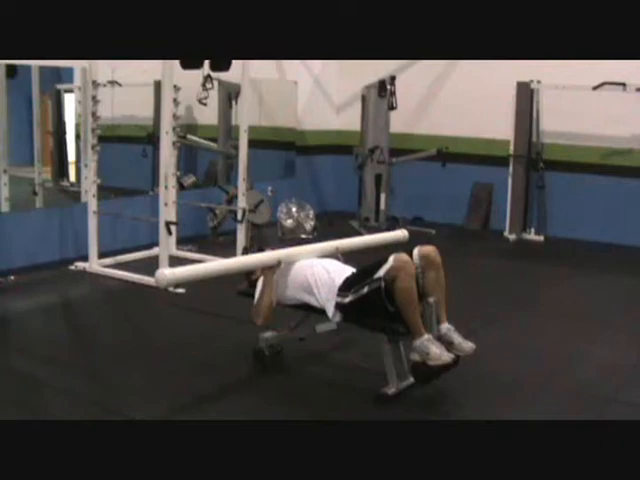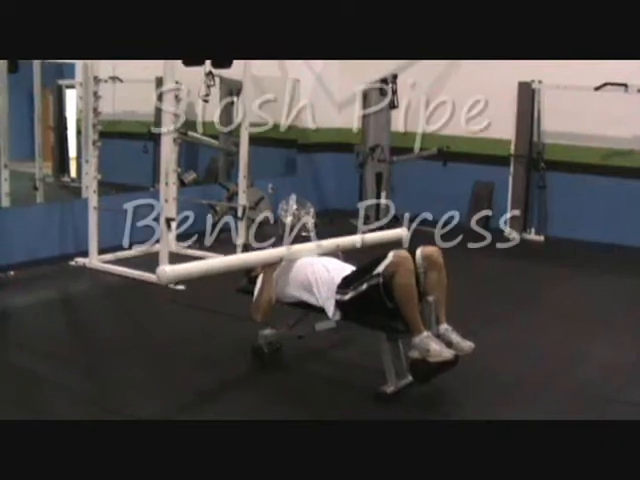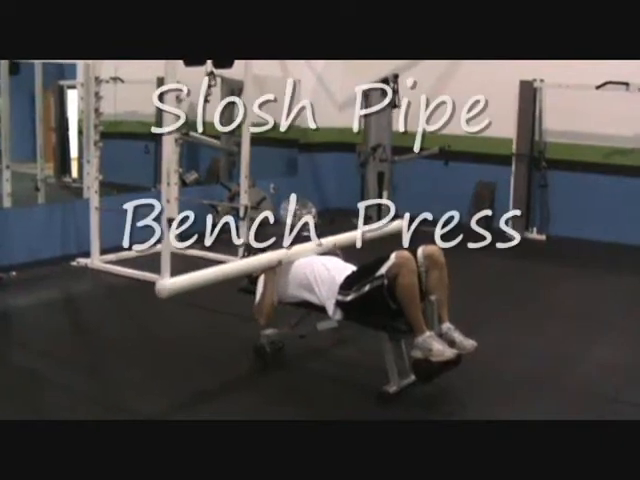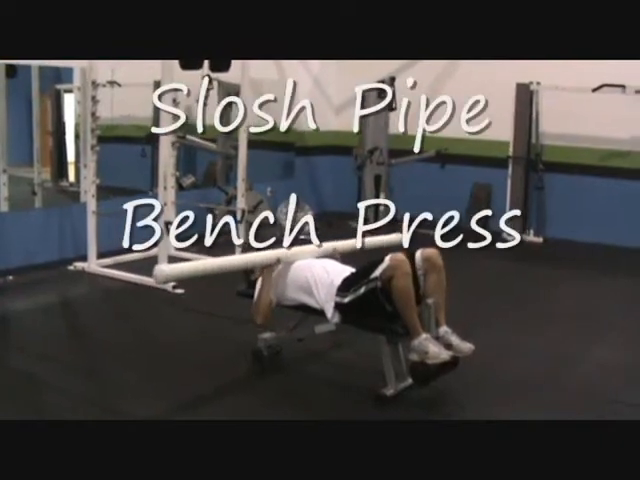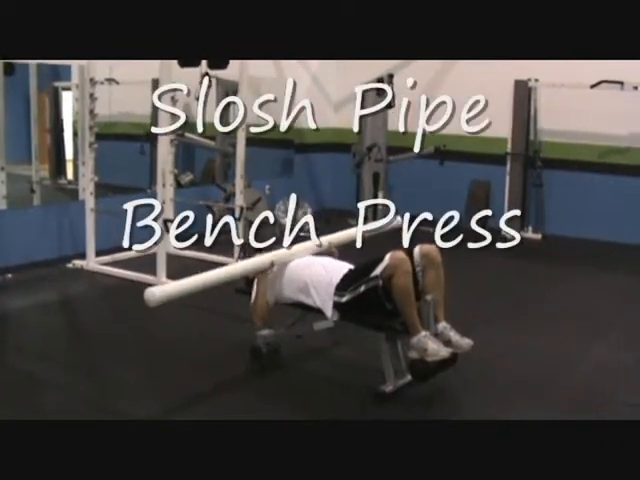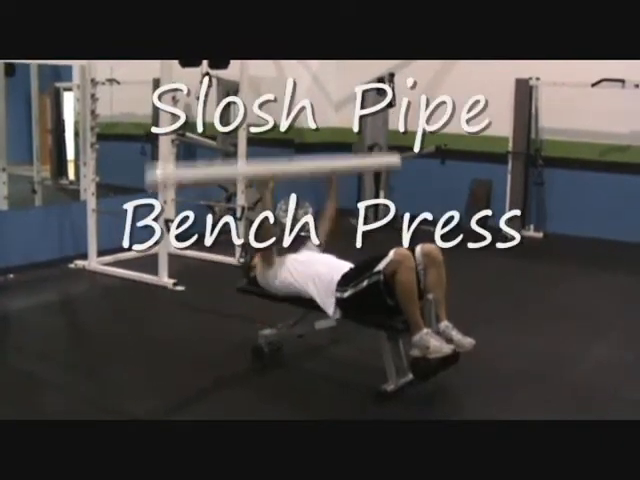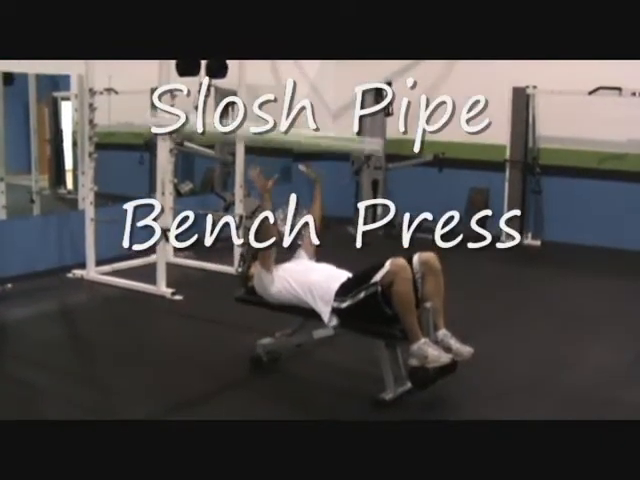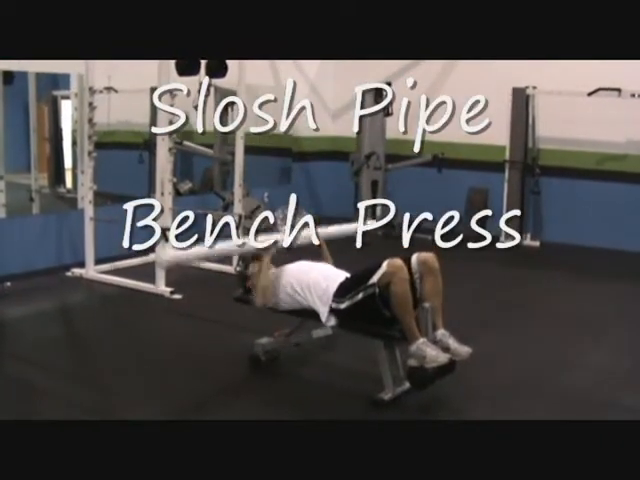
dt=0.4s
person 1, frame 1
left shoulder: (294, 266)
right shoulder: (268, 279)
right elbow: (261, 319)
left wrist: (336, 256)
right wrist: (269, 273)
left hip: (355, 281)
right hip: (343, 296)
left knee: (429, 254)
right knee: (401, 264)
left ankle: (443, 331)
right ankle: (421, 342)
person 1, frame 2
left shoulder: (293, 263)
right shoulder: (269, 277)
right elbow: (259, 315)
left wrist: (335, 253)
right wrist: (268, 270)
left hip: (356, 282)
right hip: (342, 294)
left knee: (432, 255)
right knee: (400, 259)
left ankle: (442, 329)
right ankle: (420, 340)
person 1, frame 3
left shoulder: (293, 263)
right shoulder: (269, 278)
right elbow: (263, 319)
left wrist: (335, 253)
right wrist: (270, 272)
left hip: (356, 280)
right hip: (344, 294)
left knee: (432, 254)
right knee: (403, 260)
left ankle: (445, 329)
right ankle: (423, 340)
person 1, frame 4
left shoulder: (293, 268)
right shoulder: (268, 280)
right elbow: (260, 319)
left wrist: (335, 258)
right wrist: (268, 273)
left hip: (355, 285)
right hip: (342, 297)
left knee: (431, 257)
right knee: (397, 263)
left ankle: (442, 332)
right ankle: (419, 342)
person 1, frame 5
left shoulder: (292, 264)
right shoulder: (266, 278)
right elbow: (259, 321)
left wrist: (333, 256)
right wrist: (263, 274)
left hip: (353, 281)
right hip: (341, 294)
left knee: (429, 252)
right knee: (398, 261)
left ankle: (441, 329)
right ankle: (418, 339)
person 1, frame 6
left shoulder: (301, 257)
right shoulder: (269, 274)
left elbow: (325, 225)
right elbow: (265, 243)
left wrist: (333, 185)
right wrist: (267, 200)
left hip: (354, 280)
right hip: (342, 291)
left knee: (430, 252)
right knee: (401, 258)
left ankle: (444, 328)
right ankle: (420, 339)
person 1, frame 7
left shoulder: (296, 266)
right shoulder: (267, 283)
left elbow: (313, 226)
right elbow: (266, 242)
left wrist: (317, 184)
right wrist: (265, 196)
left hip: (353, 289)
right hip: (339, 300)
left knee: (428, 260)
right knee: (398, 267)
left ankle: (441, 335)
right ankle: (418, 347)
person 1, frame 8
left shoulder: (286, 273)
right shoulder: (265, 286)
right elbow: (261, 298)
left wrist: (319, 241)
right wrist: (264, 256)
left hip: (349, 285)
right hip: (337, 300)
left knee: (426, 260)
right knee: (395, 267)
left ankle: (439, 334)
right ankle: (417, 346)
